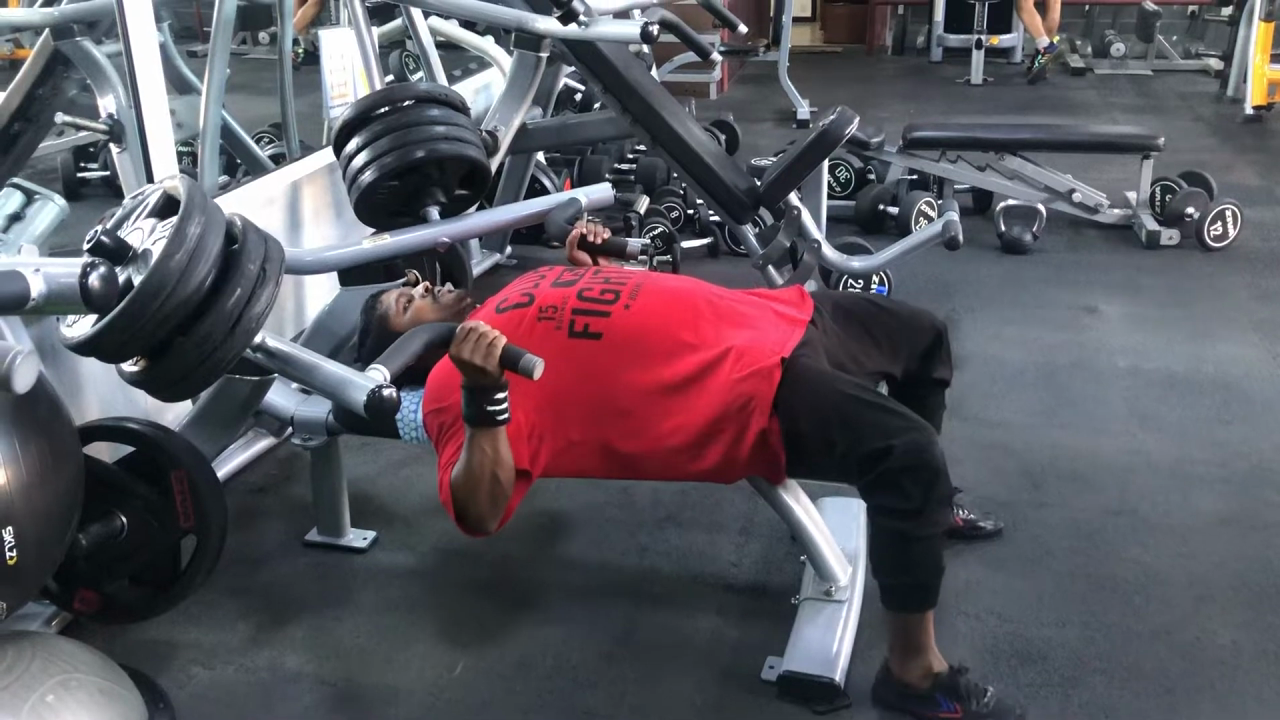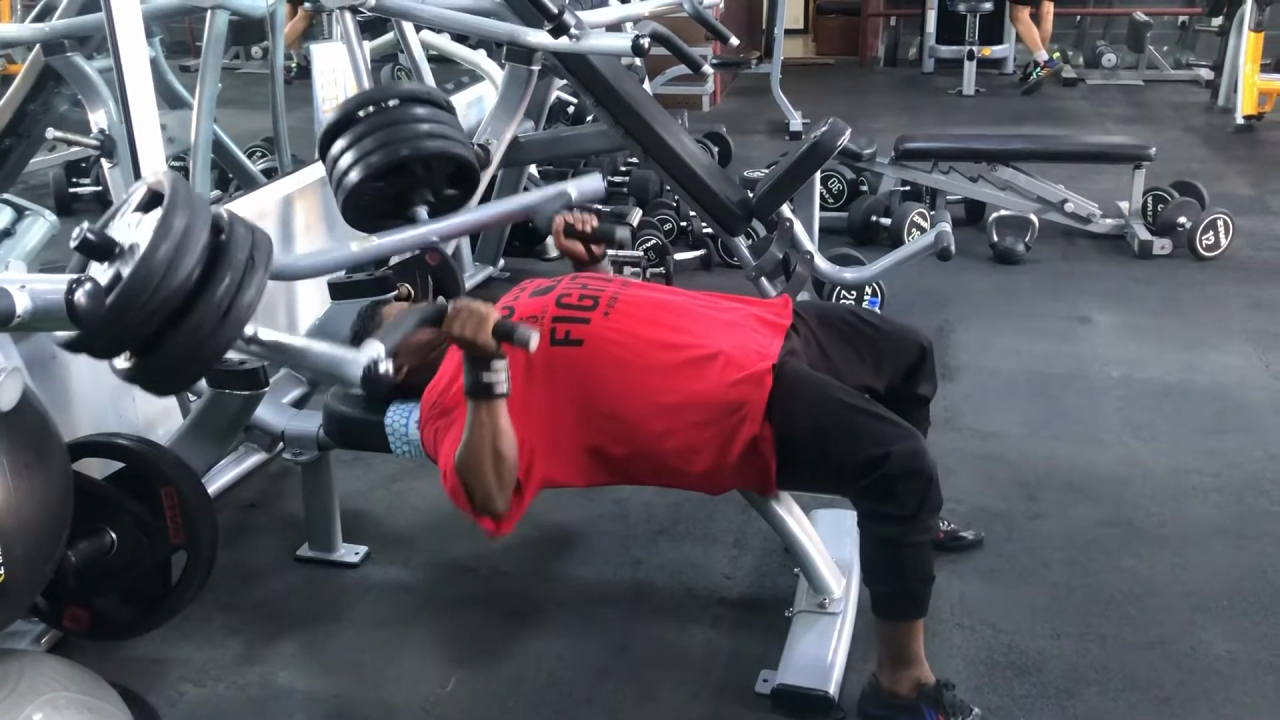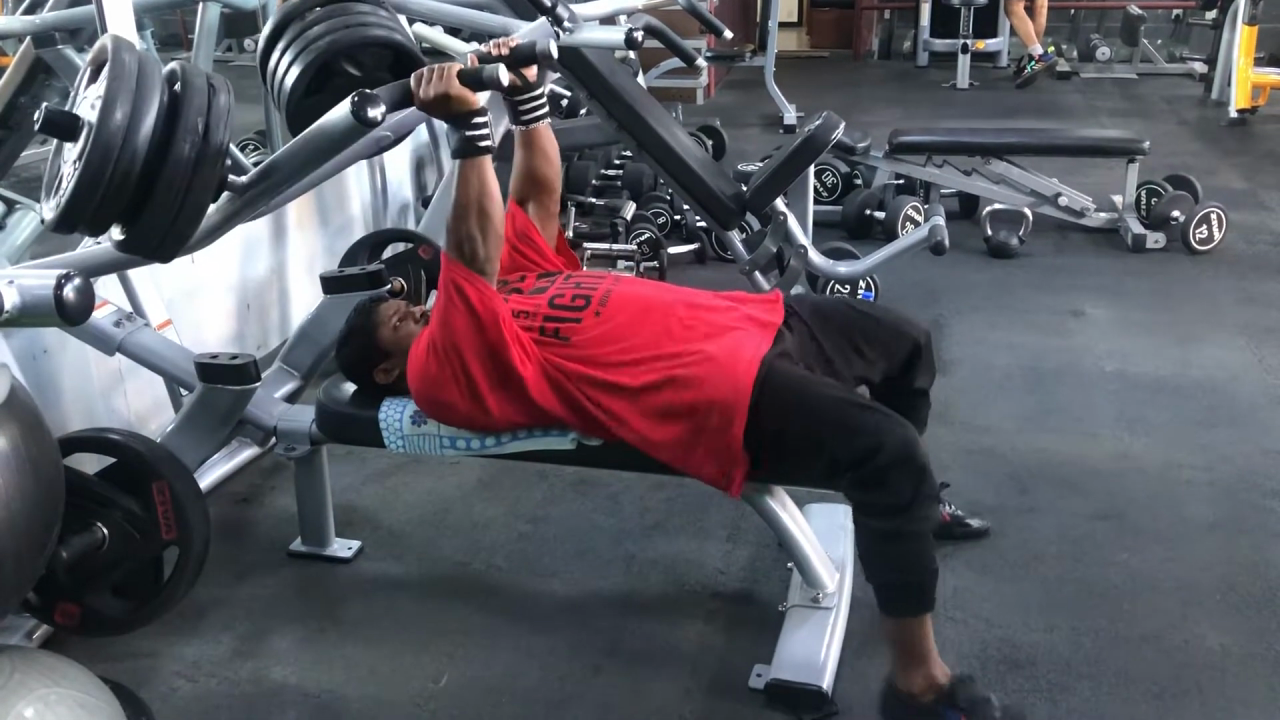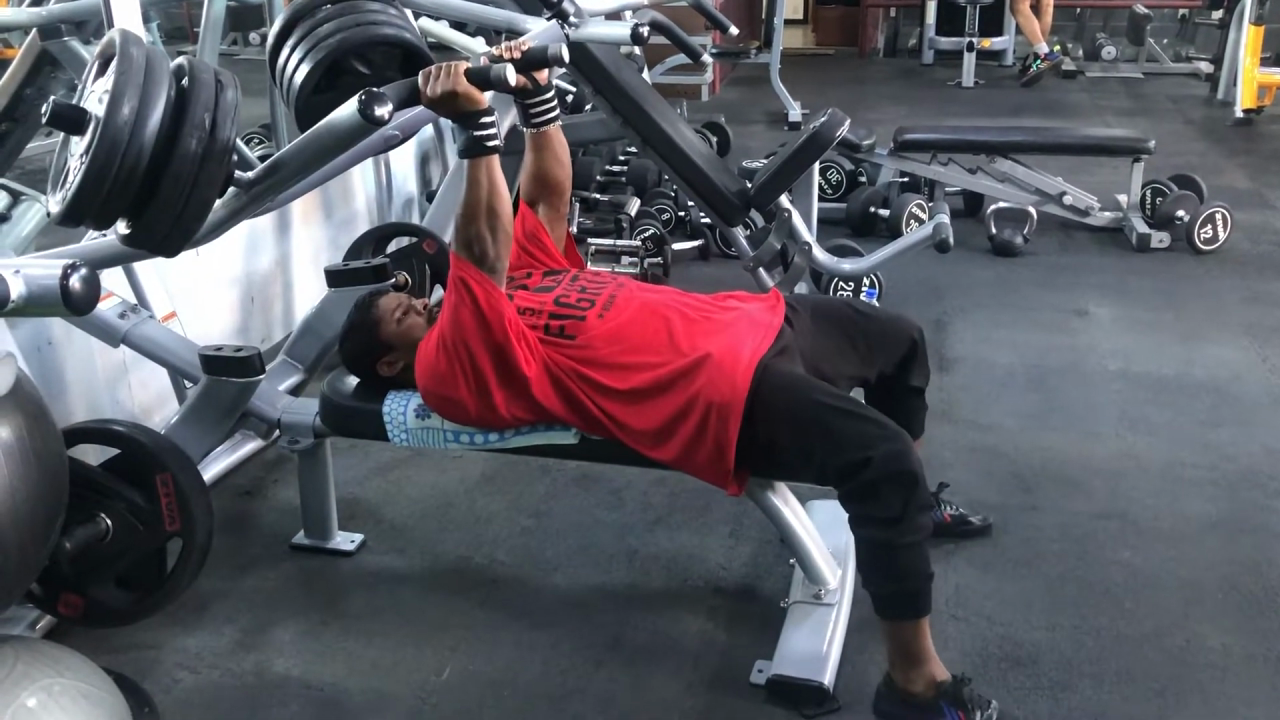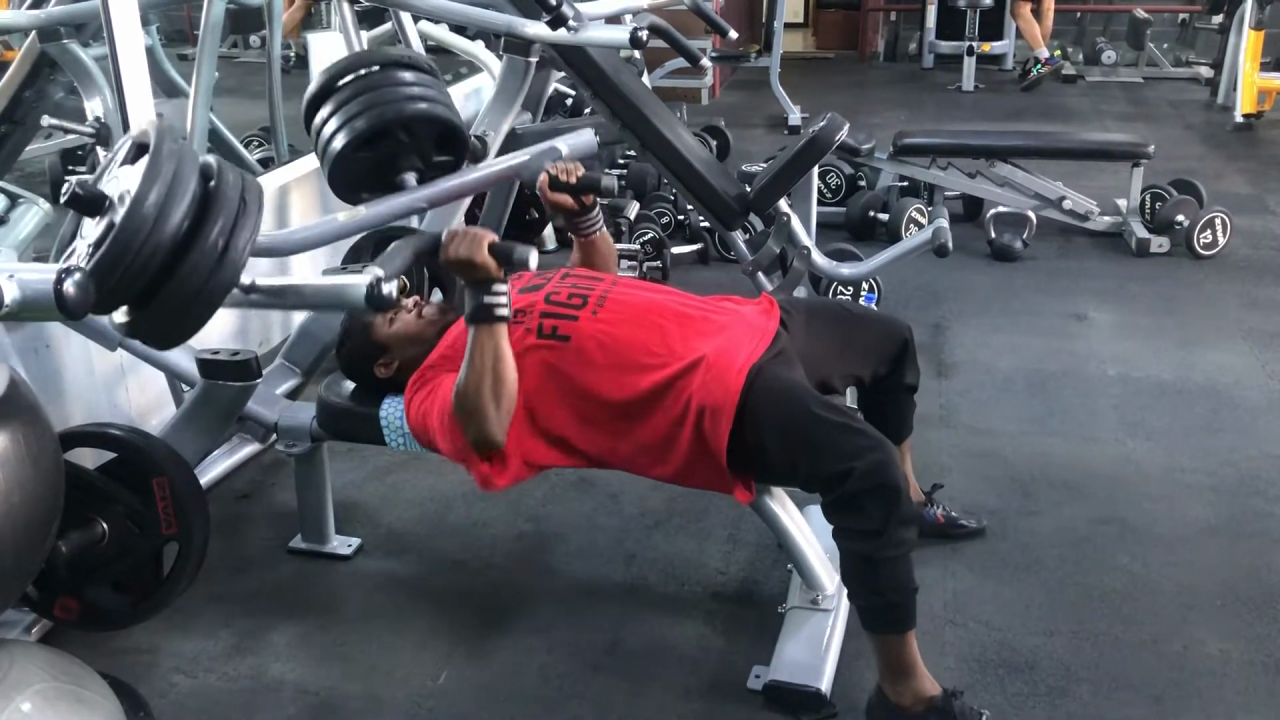
dt=1s
person 1, frame 1
left shoulder: (515, 299)
right shoulder: (454, 379)
right elbow: (479, 513)
left wrist: (593, 259)
right wrist: (482, 395)
right hip: (747, 391)
left knee: (920, 336)
right knee: (909, 452)
left ankle: (919, 508)
person 1, frame 2
left shoulder: (498, 318)
right shoulder: (447, 398)
right elbow: (490, 499)
left wrist: (589, 256)
right wrist: (482, 370)
right hip: (731, 403)
left knee: (909, 353)
right knee: (901, 464)
left ankle: (905, 528)
person 1, frame 3
left shoulder: (503, 288)
right shoulder: (444, 370)
left elbow: (538, 192)
right elbow: (471, 252)
left wrist: (524, 93)
right wrist: (468, 126)
right hip: (716, 392)
left knee: (905, 344)
right knee: (887, 452)
left ankle: (911, 507)
person 1, frame 4
left shoulder: (514, 283)
right shoulder: (450, 367)
left elbow: (548, 195)
right elbow: (479, 252)
left wrist: (533, 95)
right wrist: (474, 125)
right hip: (722, 391)
left knee: (901, 343)
right knee: (883, 459)
left ankle: (912, 511)
person 1, frame 5
left shoulder: (504, 298)
right shoulder: (434, 381)
left elbow: (602, 282)
right elbow: (486, 434)
left wrist: (581, 210)
right wrist: (482, 293)
right hip: (712, 394)
left knee: (890, 341)
right knee: (868, 468)
left ankle: (907, 507)
